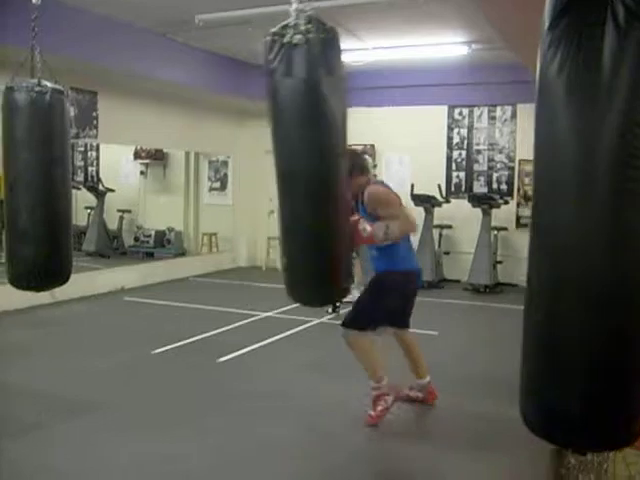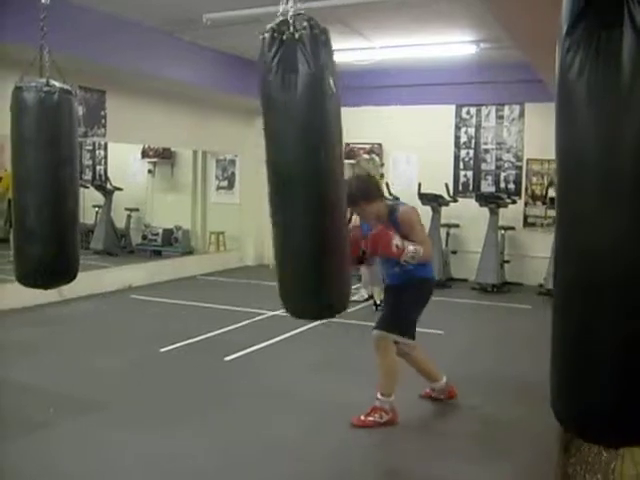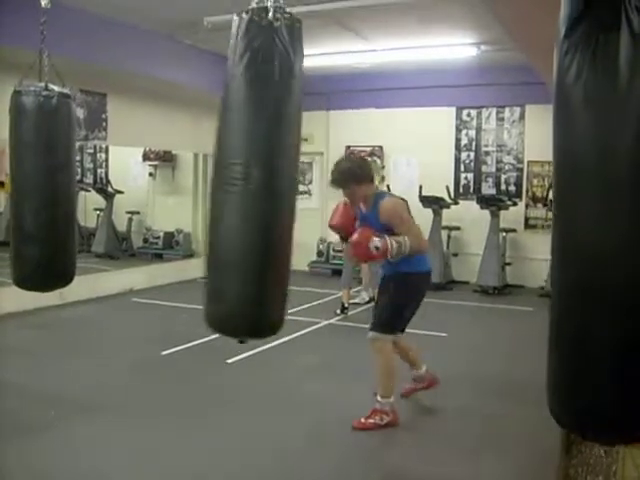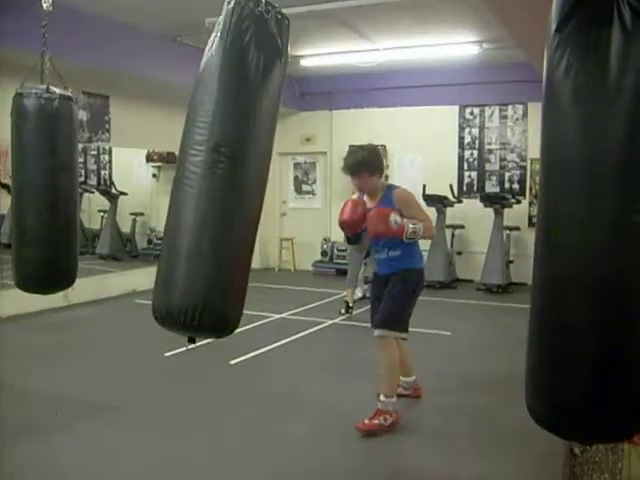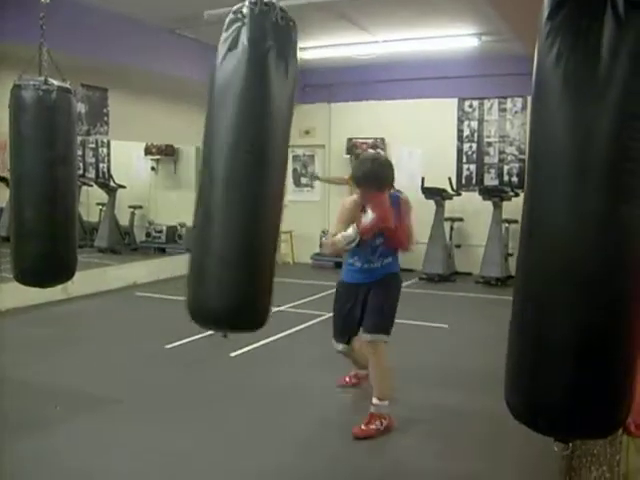
dt=0.4s
person 1, frame 1
left shoulder: (374, 193)
right shoulder: (367, 193)
left elbow: (409, 226)
left wrist: (370, 232)
right wrist: (353, 229)
left hip: (394, 273)
right hip: (405, 271)
left knee: (353, 330)
right knee: (400, 329)
left ankle: (382, 391)
right ankle: (423, 387)
person 1, frame 2
left shoulder: (403, 213)
right shoulder: (360, 222)
left elbow: (428, 254)
left wrist: (398, 248)
left hip: (418, 281)
right hip: (393, 284)
left knee: (383, 337)
right knee: (399, 344)
left ankle: (385, 407)
right ankle: (442, 386)
person 1, frame 3
left shoulder: (389, 205)
right shoulder: (361, 206)
left elbow: (420, 242)
right elbow: (364, 240)
left wrist: (383, 246)
right wrist: (349, 231)
left hip: (413, 275)
right hip: (393, 274)
left knee: (379, 335)
right knee: (391, 332)
left ankle: (385, 410)
right ankle: (422, 374)
person 1, frame 4
left shoulder: (400, 197)
right shoulder: (357, 201)
left elbow: (429, 230)
left wrist: (398, 226)
right wrist: (348, 227)
left hip: (407, 273)
right hip: (381, 272)
left knee: (385, 334)
right knee: (390, 334)
left ankle: (387, 411)
right ankle: (408, 383)
person 1, frame 5
left shoulder: (401, 203)
right shoulder: (353, 204)
left elbow: (406, 236)
right elbow: (330, 245)
left wrist: (399, 244)
right wrist: (361, 228)
left hip: (386, 279)
right hip: (351, 281)
left knee: (372, 339)
right knee: (342, 343)
left ankle: (381, 414)
right ankle: (364, 370)
